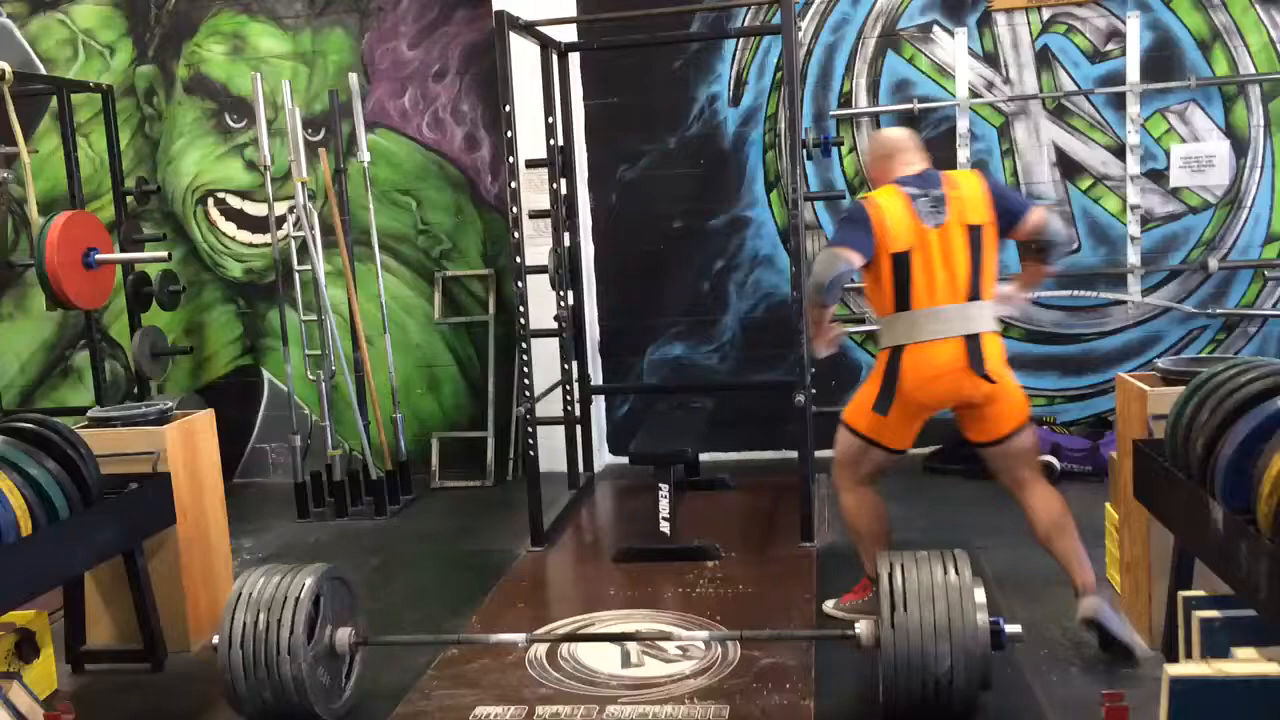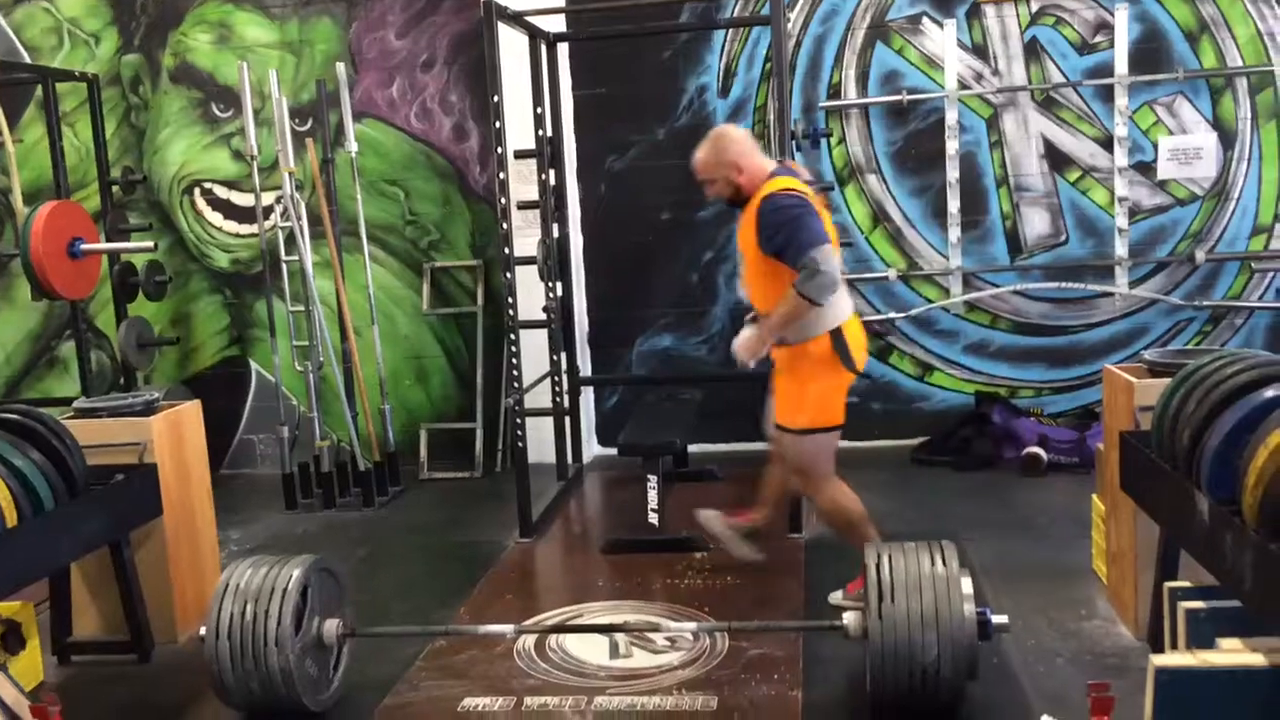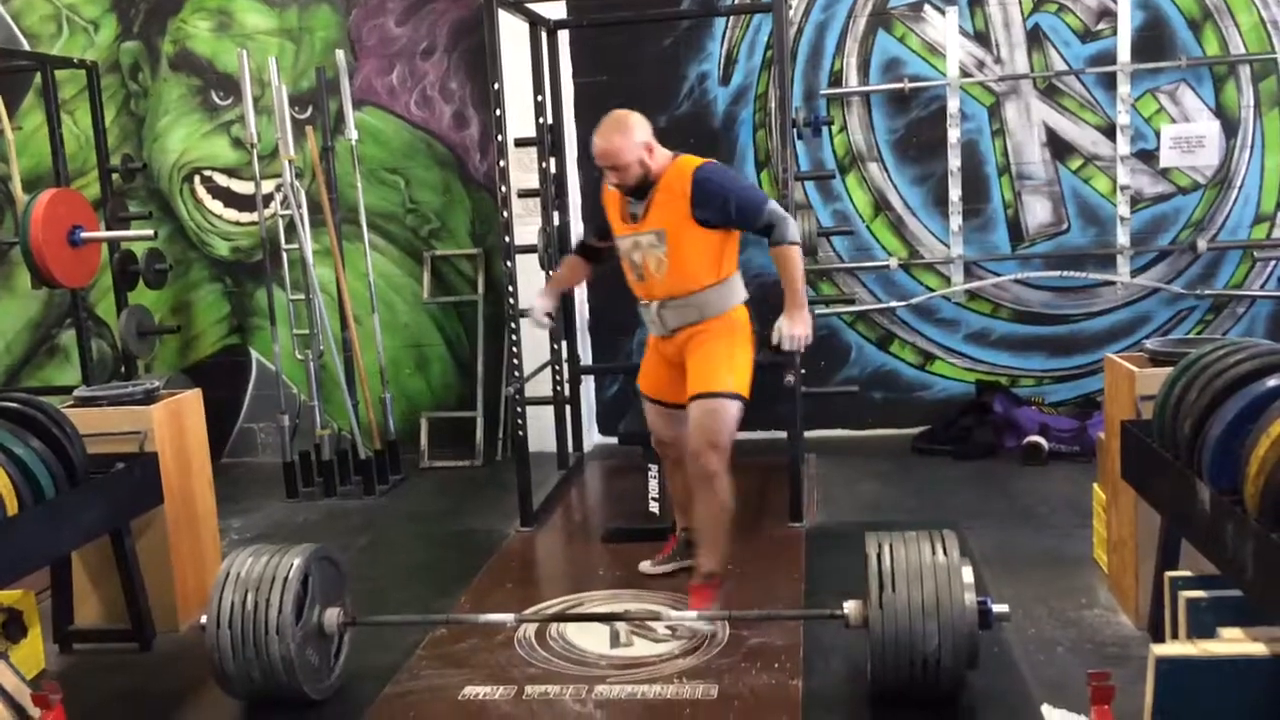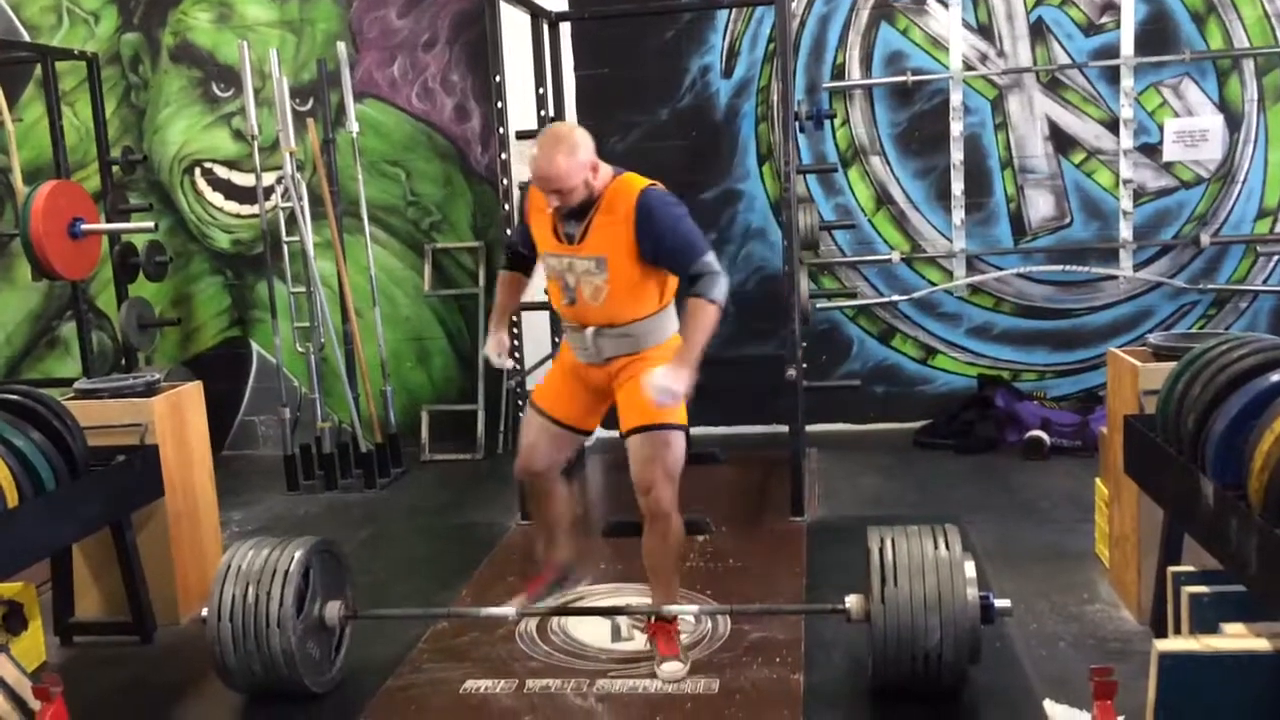
dt=0.4s
person 1, frame 1
left shoulder: (868, 209)
right shoulder: (977, 187)
left elbow: (827, 278)
right elbow: (1047, 235)
left wrist: (820, 331)
right wrist: (1023, 285)
left hip: (913, 364)
right hip: (980, 358)
left knee: (851, 473)
right knee: (1028, 483)
left ankle: (876, 591)
right ankle: (1090, 598)
person 1, frame 2
left shoulder: (780, 205)
right shoulder: (778, 185)
left elbow: (821, 275)
left wrist: (763, 335)
left hip: (814, 348)
right hip: (794, 344)
left knee: (811, 476)
right knee: (783, 442)
right ankle: (752, 524)
person 1, frame 3
left shoulder: (701, 181)
right shoulder: (612, 190)
left elbow: (779, 226)
right elbow: (589, 250)
left wrist: (796, 308)
right wrist: (550, 292)
left hip: (716, 328)
right hip: (662, 334)
left knee: (706, 454)
right knee: (670, 450)
left ankle: (709, 579)
right ankle: (690, 536)
person 1, frame 4
left shoulder: (645, 207)
right shoulder: (539, 202)
left elbow: (709, 279)
right elbow: (517, 258)
left wrist: (684, 366)
right wrist: (498, 325)
left hip: (650, 356)
right hip: (579, 354)
left knee: (655, 495)
right knee: (532, 467)
left ankle: (662, 623)
right ankle: (558, 567)
